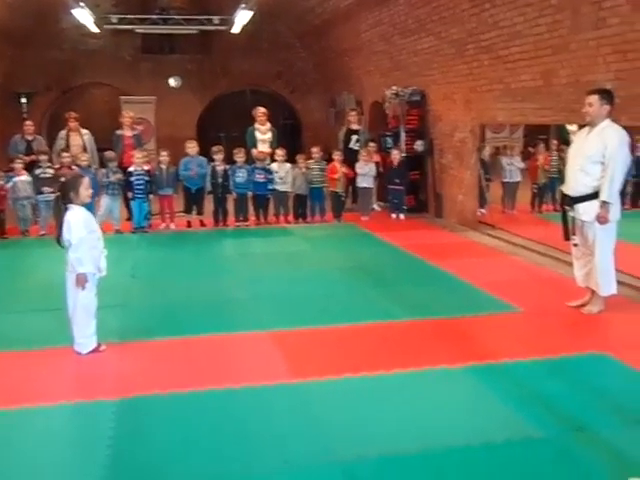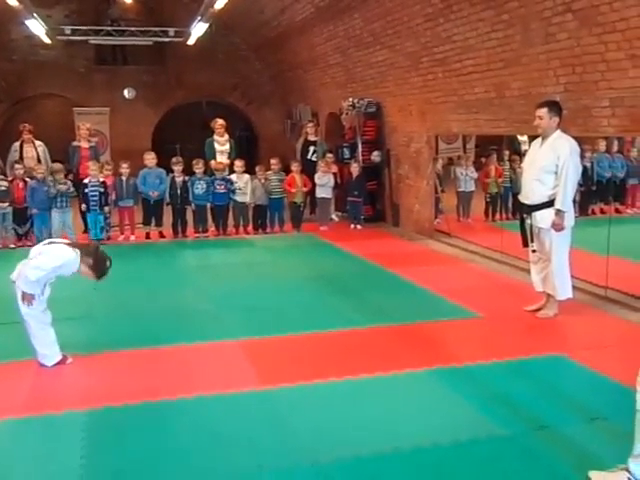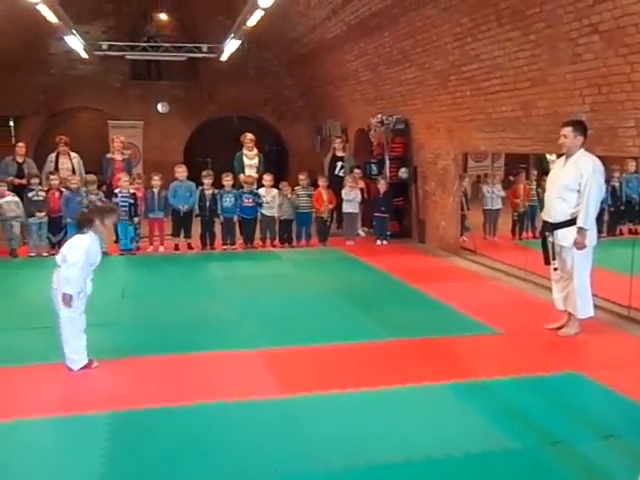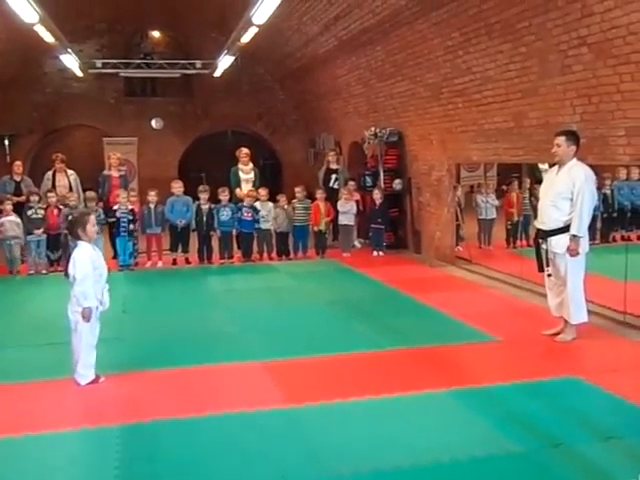
dt=0.7s
person 1, frame 1
left shoulder: (614, 135)
right shoulder: (583, 134)
left elbow: (614, 172)
left wrist: (605, 205)
right wrist: (568, 198)
left hip: (596, 205)
right hip: (577, 204)
left knee: (599, 251)
right knee: (581, 250)
left ankle: (599, 299)
right ankle: (589, 293)
person 1, frame 2
left shoulder: (565, 145)
right shoulder: (536, 144)
left elbow: (567, 181)
left wrist: (560, 213)
right wrist: (524, 206)
left hip: (551, 213)
right hip: (533, 211)
left knee: (554, 257)
right knee: (537, 257)
left ankle: (554, 303)
right ankle: (545, 298)
person 1, frame 3
left shoulder: (589, 164)
right shoulder: (560, 163)
left elbow: (590, 200)
left wrist: (582, 231)
right wrist: (547, 224)
left hip: (573, 231)
right hip: (555, 230)
left knee: (576, 276)
right knee: (559, 275)
left ankle: (575, 321)
right ankle: (566, 316)
person 1, frame 4
left shoulder: (581, 173)
right shoulder: (552, 173)
left elbow: (583, 208)
left wrist: (575, 239)
right wrist: (539, 232)
left hip: (566, 238)
right hip: (549, 237)
left knee: (570, 282)
right knee: (554, 282)
left ankle: (572, 327)
right ankle: (562, 322)
person 2, frame 1
left shoulder: (81, 213)
right shoulder: (76, 216)
right elbow: (77, 247)
right wrist: (81, 272)
left hip: (88, 269)
right hip: (83, 271)
left knee: (85, 306)
right knee: (84, 307)
left ankle: (86, 342)
right ankle: (85, 345)
person 2, frame 2
left shoulder: (73, 253)
right shoulder: (69, 257)
right elbow: (34, 268)
right wrist: (28, 290)
left hip: (34, 282)
right hip: (28, 283)
left knee: (42, 319)
right knee: (38, 320)
left ankle: (51, 354)
right ankle: (50, 357)
person 2, frame 3
left shoulder: (90, 237)
right shoulder: (84, 241)
right elbow: (71, 267)
left wrist: (72, 289)
right wrist: (68, 292)
left hip: (76, 287)
right hip: (68, 288)
left knee: (77, 323)
right knee: (72, 324)
left ankle: (78, 358)
right ankle: (77, 361)
person 2, frame 4
left shoulder: (90, 249)
right shoulder: (83, 253)
right elbow: (82, 283)
right wrist: (86, 306)
left hip: (91, 303)
right hip: (85, 305)
left knee: (86, 339)
right knee: (85, 340)
left ankle: (84, 372)
right ankle: (85, 376)
